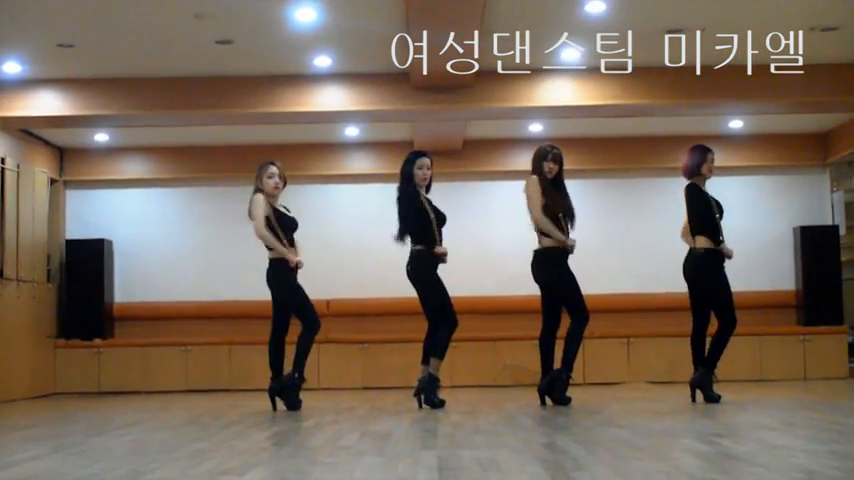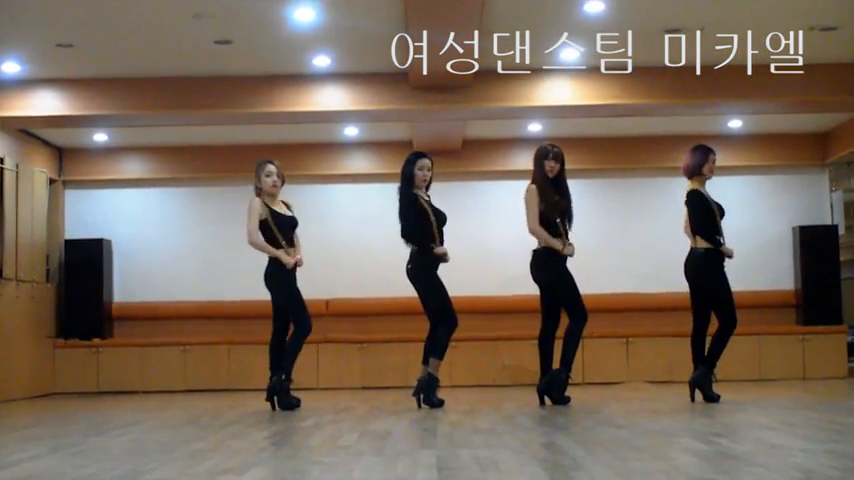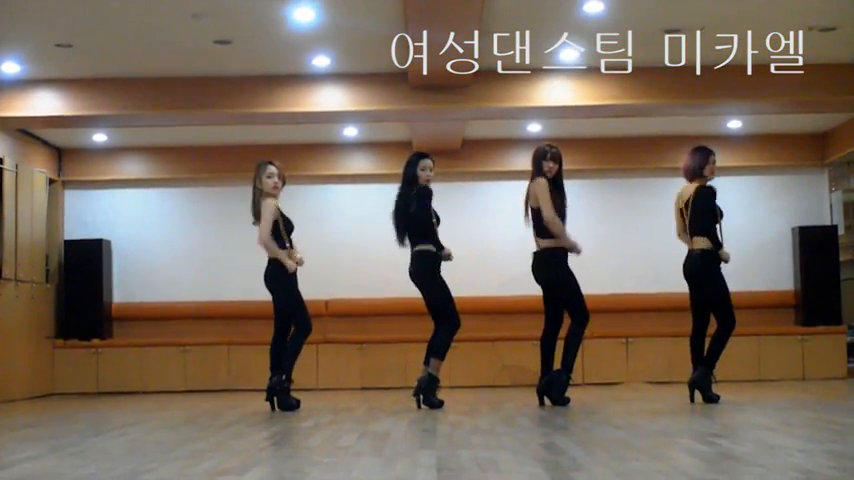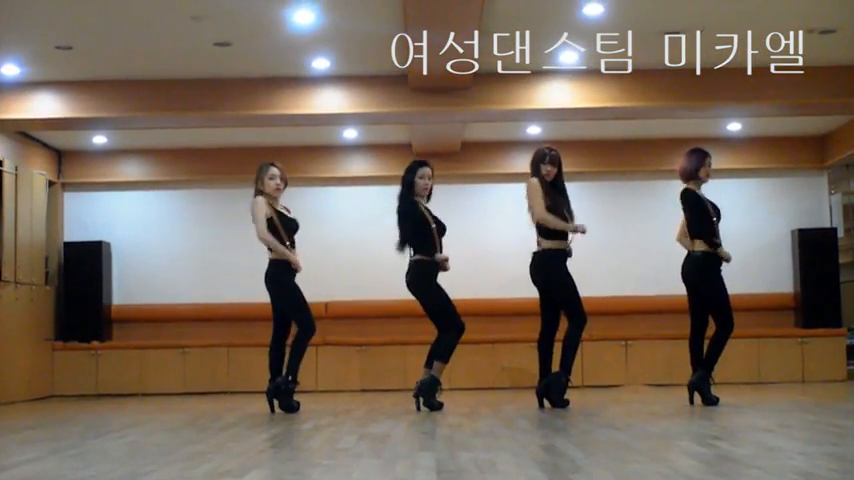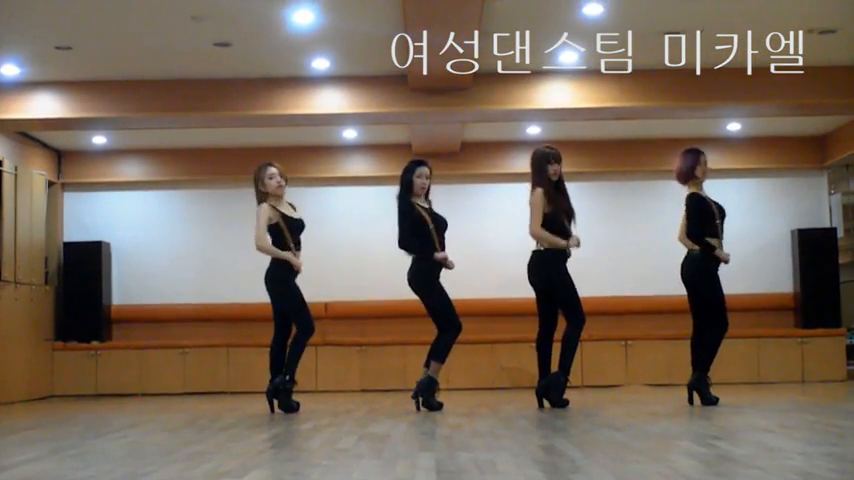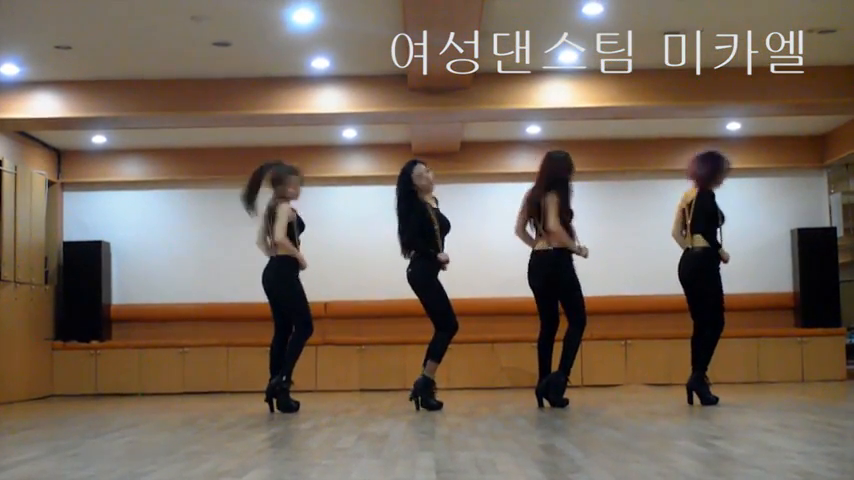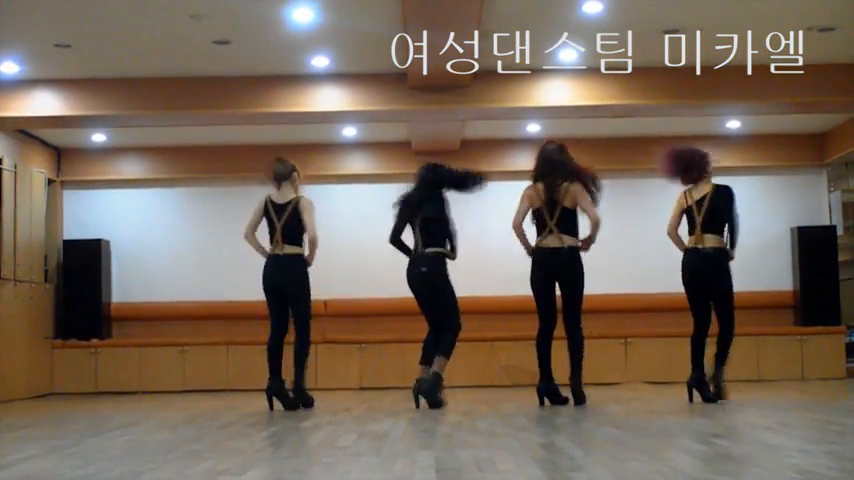
dt=0.3s
person 1, frame 1
left shoulder: (555, 190)
right shoulder: (534, 182)
left elbow: (554, 223)
right elbow: (537, 217)
left wrist: (565, 240)
right wrist: (565, 239)
left hip: (550, 260)
right hip: (550, 260)
left knee: (551, 323)
right knee: (580, 315)
left ankle: (548, 381)
right ankle: (562, 373)
person 1, frame 2
left shoulder: (556, 190)
right shoulder: (535, 188)
left elbow: (558, 225)
right elbow: (533, 226)
left wrist: (566, 244)
right wrist: (561, 247)
left hip: (550, 261)
right hip: (548, 261)
left knee: (550, 322)
right knee: (578, 315)
left ankle: (547, 382)
right ankle: (561, 374)
person 1, frame 3
left shoulder: (551, 187)
right shoulder: (539, 183)
left elbow: (553, 222)
right elbow: (549, 218)
left wrist: (566, 241)
right wrist: (570, 243)
left hip: (549, 261)
right hip: (551, 260)
left knee: (553, 322)
right knee: (580, 316)
left ankle: (546, 382)
right ankle: (562, 375)
person 1, frame 4
left shoulder: (555, 191)
right shoulder: (534, 184)
left elbow: (553, 223)
right elbow: (540, 216)
left wrist: (569, 229)
right wrist: (572, 227)
left hip: (549, 262)
right hip: (549, 262)
left knee: (549, 325)
right knee: (577, 318)
left ankle: (545, 385)
right ankle: (560, 377)
person 1, frame 5
left shoulder: (555, 192)
right shoulder: (540, 192)
right elbow: (535, 230)
left wrist: (564, 242)
right wrist: (565, 243)
left hip: (544, 263)
right hip: (549, 263)
left knee: (547, 325)
right knee: (576, 318)
left ankle: (545, 384)
right ankle: (559, 378)
person 1, frame 6
left shoulder: (532, 194)
right shoulder: (554, 195)
left elbow: (520, 229)
right elbow: (554, 226)
right wrist: (578, 248)
left hip: (536, 264)
right hip: (558, 262)
left knee: (548, 324)
right knee: (577, 320)
left ankle: (545, 384)
right ankle: (559, 378)
person 1, frame 7
left shoulder: (532, 191)
right shoulder: (574, 188)
left elbow: (517, 224)
right elbow: (595, 218)
left wrist: (529, 248)
right wrist: (589, 240)
left hip: (541, 260)
right hip: (568, 259)
left knee: (546, 323)
right knee: (572, 322)
left ankle: (546, 384)
right ankle: (576, 383)
person 2, frame 1
left shoulder: (696, 191)
right shoulder: (694, 188)
right elbow: (706, 223)
right wrist: (723, 246)
left hip: (695, 261)
right hip: (706, 261)
left knee: (700, 323)
right knee: (727, 320)
left ankle: (701, 376)
right ankle: (704, 373)
person 2, frame 2
left shoulder: (696, 193)
right shoulder: (695, 194)
right elbow: (702, 228)
right wrist: (724, 248)
left hip: (696, 261)
right hip: (706, 261)
left knee: (700, 322)
right knee: (728, 320)
left ankle: (700, 376)
right ankle: (703, 372)
person 2, frame 3
left shoulder: (684, 193)
right shoulder: (705, 191)
left elbow: (682, 232)
right elbow: (706, 227)
right wrist: (721, 251)
left hip: (694, 261)
right hip: (705, 262)
left knee: (700, 323)
right knee: (726, 320)
left ankle: (699, 376)
right ankle: (703, 373)
person 2, frame 4
left shoulder: (695, 196)
right shoulder: (690, 194)
left elbow: (682, 236)
right elbow: (700, 229)
left wrist: (697, 248)
right wrist: (720, 251)
left hip: (696, 265)
right hip: (703, 265)
left knee: (698, 326)
right knee: (725, 323)
left ankle: (699, 378)
right ankle: (702, 376)
person 2, frame 5
left shoulder: (698, 197)
right shoulder: (695, 198)
left elbow: (683, 236)
right elbow: (693, 233)
left wrist: (702, 251)
right wrist: (718, 252)
left hip: (696, 264)
right hip: (702, 266)
left knee: (701, 325)
right knee: (719, 323)
left ankle: (699, 380)
right ankle: (700, 377)
person 2, frame 6
left shoulder: (689, 195)
right shoulder: (707, 194)
left elbow: (677, 231)
right elbow: (705, 227)
right wrist: (720, 251)
left hip: (687, 262)
right hip: (704, 261)
left knee: (701, 324)
right knee: (715, 321)
left ankle: (697, 380)
right ankle: (699, 377)
person 2, frame 7
left shoulder: (685, 195)
right shoulder: (723, 191)
left elbow: (671, 231)
right elbow: (732, 222)
right wrist: (730, 250)
left hip: (691, 261)
right hip: (715, 259)
left knee: (700, 322)
right knee: (726, 320)
left ankle: (699, 377)
right ankle: (717, 373)
person 3, frame 1
left shoulder: (425, 199)
right shoulder: (410, 195)
left elbow: (433, 228)
right elbow: (411, 226)
left wrist: (439, 249)
right wrist: (433, 248)
left hip: (426, 265)
right hip: (422, 264)
left knee: (437, 323)
right knee: (448, 321)
left ankle: (425, 382)
right ankle: (430, 380)
person 3, frame 2
left shoulder: (425, 199)
right shoulder: (410, 198)
left elbow: (434, 229)
right elbow: (409, 231)
left wrist: (440, 250)
right wrist: (433, 250)
left hip: (425, 265)
right hip: (421, 266)
left knee: (438, 323)
right knee: (447, 321)
left ankle: (424, 382)
right ankle: (429, 380)
person 3, frame 3
left shoulder: (417, 197)
right shoulder: (421, 194)
right elbow: (423, 225)
left wrist: (439, 250)
right wrist: (441, 249)
left hip: (425, 264)
right hip: (426, 265)
left knee: (443, 322)
right knee: (450, 321)
left ankle: (425, 381)
right ankle: (430, 381)
person 3, frame 4
left shoulder: (423, 209)
right shoulder: (409, 205)
right elbow: (408, 237)
left wrist: (439, 259)
right wrist: (434, 256)
left hip: (425, 275)
right hip: (421, 275)
left knee: (446, 329)
right knee: (455, 326)
left ankle: (426, 383)
right ankle: (430, 382)
person 3, frame 5
left shoulder: (428, 206)
right shoulder: (408, 207)
right elbow: (404, 242)
left wrist: (443, 257)
right wrist: (433, 255)
left hip: (429, 274)
right hip: (423, 274)
left knee: (446, 328)
right knee: (452, 326)
left ankle: (425, 384)
right ankle: (429, 383)
person 3, frame 6
left shoulder: (433, 204)
right shoulder: (416, 205)
right elbow: (412, 240)
left wrist: (438, 258)
right wrist: (437, 256)
left hip: (424, 270)
right hip: (423, 270)
left knee: (443, 326)
right knee: (448, 325)
left ankle: (424, 385)
right ankle: (425, 383)
person 3, frame 7
left shoulder: (413, 203)
right shoulder: (437, 199)
left elbow: (394, 238)
right elbow: (447, 228)
right wrist: (451, 251)
left hip: (415, 268)
right hip: (433, 267)
left knee: (436, 326)
right knee: (451, 325)
left ankle: (423, 381)
right ankle: (434, 378)
person 4, frame 1
left shoulder: (283, 209)
right shoulder: (259, 199)
right elbow: (260, 230)
left wrist: (296, 256)
right wrist: (288, 255)
left hip: (286, 271)
right hip: (280, 271)
left knee: (279, 330)
right knee: (311, 322)
left ankle: (278, 383)
right ankle: (294, 377)
person 4, frame 2
left shoulder: (285, 205)
right shoulder: (258, 204)
left elbow: (293, 235)
right elbow: (253, 238)
left wrist: (298, 255)
right wrist: (281, 256)
left hip: (287, 271)
right hip: (277, 272)
left knee: (281, 329)
right knee: (303, 325)
left ankle: (277, 384)
right ankle: (281, 380)
person 4, frame 3
left shoulder: (274, 205)
right shoulder: (268, 203)
right elbow: (264, 239)
left wrist: (296, 255)
right wrist: (285, 260)
left hip: (285, 273)
right hip: (279, 273)
left knee: (283, 330)
right knee: (303, 326)
left ankle: (276, 384)
right ankle: (282, 381)
person 4, frame 4
left shoulder: (284, 209)
right shoulder: (260, 202)
right elbow: (262, 234)
left wrist: (292, 257)
right wrist: (290, 256)
left hip: (284, 273)
right hip: (279, 273)
left knee: (281, 332)
right knee: (307, 326)
left ankle: (276, 385)
right ankle: (287, 381)
person 4, frame 5
left shoulder: (290, 206)
right shoulder: (265, 208)
right elbow: (260, 244)
left wrist: (294, 259)
right wrist: (289, 258)
left hip: (285, 274)
right hip: (280, 274)
left knee: (282, 331)
right knee: (306, 327)
left ankle: (277, 385)
right ankle: (284, 381)
person 4, frame 6
left shoulder: (271, 207)
right shoulder: (285, 207)
left elbow: (263, 239)
right elbow: (279, 238)
right wrist: (299, 257)
left hip: (271, 272)
right hip: (285, 271)
left knee: (282, 331)
right knee: (304, 327)
left ankle: (275, 386)
right ankle: (282, 381)
person 4, frame 7
left shoulder: (266, 202)
right shoulder: (302, 202)
left elbow: (249, 234)
right elbow: (312, 235)
left wrist: (268, 254)
right wrist: (309, 257)
left hip: (271, 269)
right hip: (292, 269)
left knee: (278, 329)
right knee: (303, 328)
left ankle: (275, 384)
right ankle: (298, 386)
